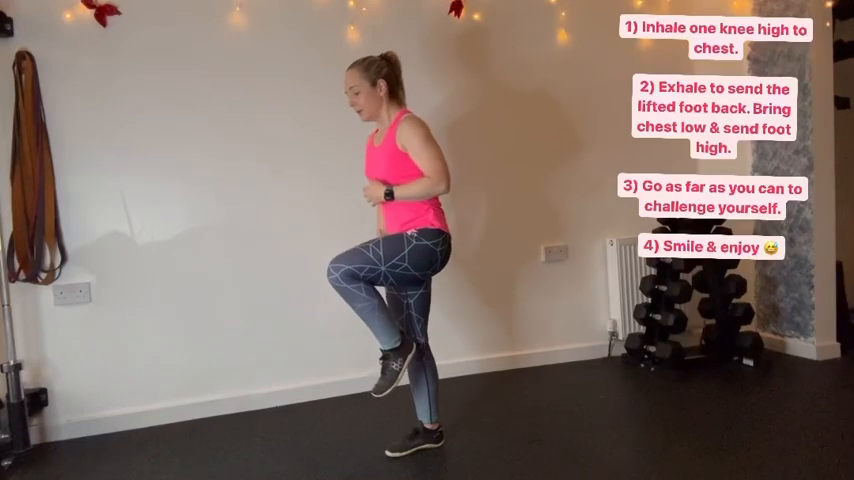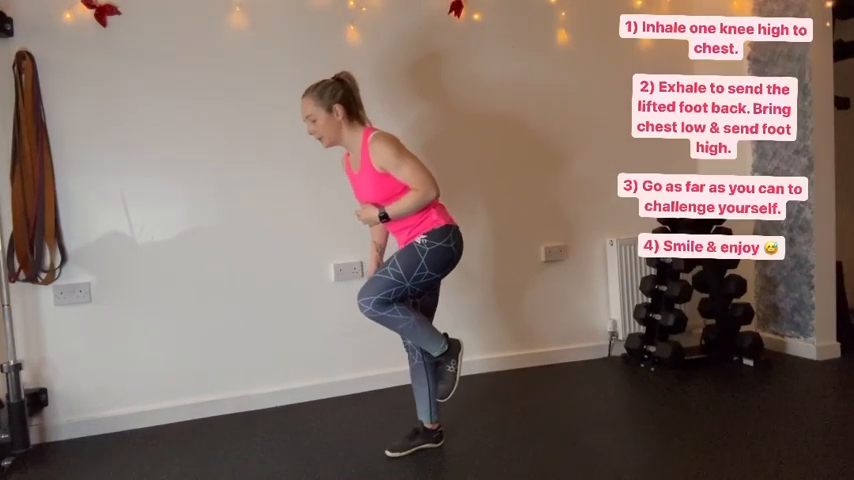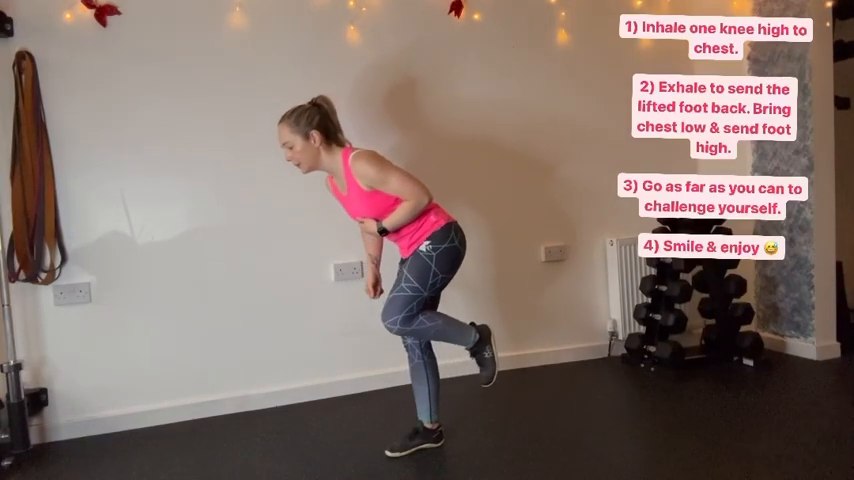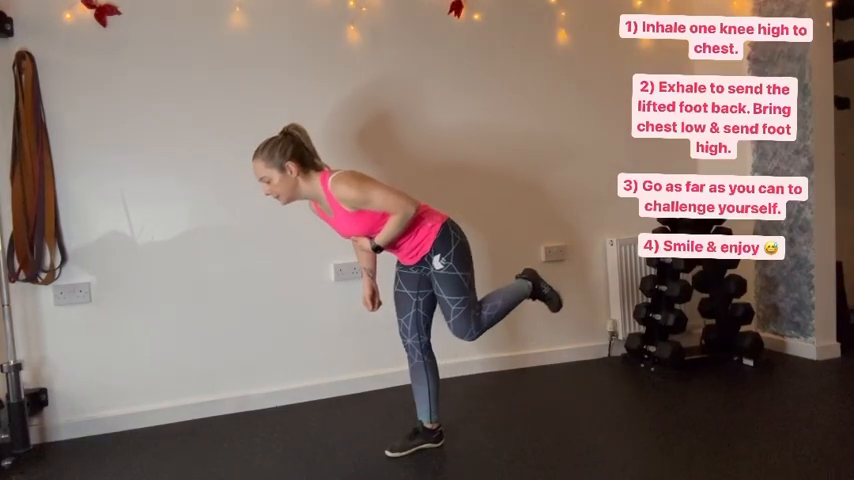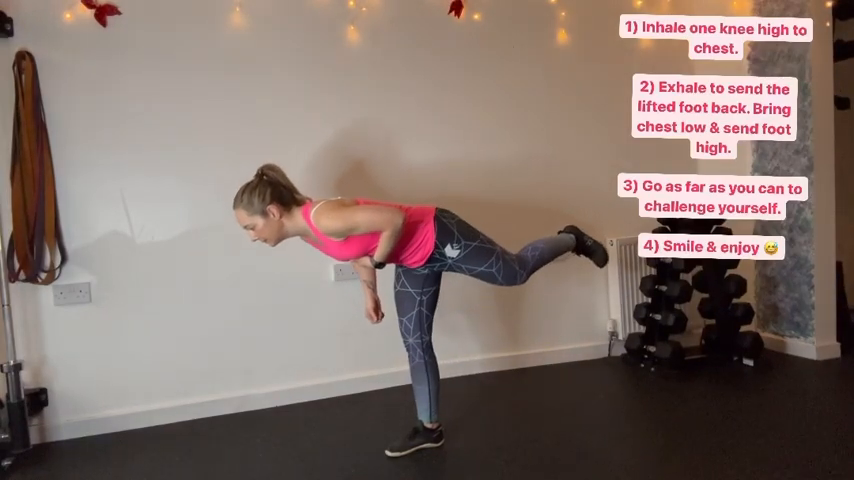
dt=1s
person 1, frame 1
left shoulder: (409, 127)
right shoulder: (375, 139)
left elbow: (439, 182)
left wrist: (387, 192)
right wrist: (378, 258)
left hip: (426, 241)
right hip: (406, 247)
left knee: (341, 270)
right knee: (413, 341)
left ankle: (393, 347)
right ankle: (429, 429)
person 1, frame 2
left shoulder: (380, 144)
right shoulder: (350, 160)
left elbow: (428, 189)
left wrist: (381, 213)
right wrist: (375, 260)
left hip: (436, 240)
right hip: (417, 248)
left knee: (371, 300)
right knee: (414, 342)
left ankle: (444, 349)
right ankle: (429, 428)
person 1, frame 3
left shoulder: (361, 163)
right shoulder: (333, 181)
left elbow: (420, 197)
left wrist: (382, 227)
right wrist: (372, 268)
left hip: (439, 240)
right hip: (414, 251)
left knee: (396, 317)
right knee: (413, 341)
left ankle: (475, 338)
right ankle: (429, 428)
person 1, frame 4
left shoulder: (342, 186)
right shoulder: (317, 203)
left elbow: (407, 208)
left wrist: (376, 244)
right wrist: (369, 281)
left hip: (439, 245)
right hip: (411, 261)
left knee: (467, 327)
right knee: (414, 344)
left ankle: (528, 285)
right ankle: (429, 429)
person 1, frame 5
left shoulder: (324, 219)
right shoulder: (307, 232)
left elbow: (394, 220)
left wrist: (377, 260)
right wrist: (370, 294)
left hip: (439, 239)
right hip: (414, 261)
left knee: (514, 272)
right knee: (415, 344)
left ankle: (572, 241)
right ankle: (429, 428)
